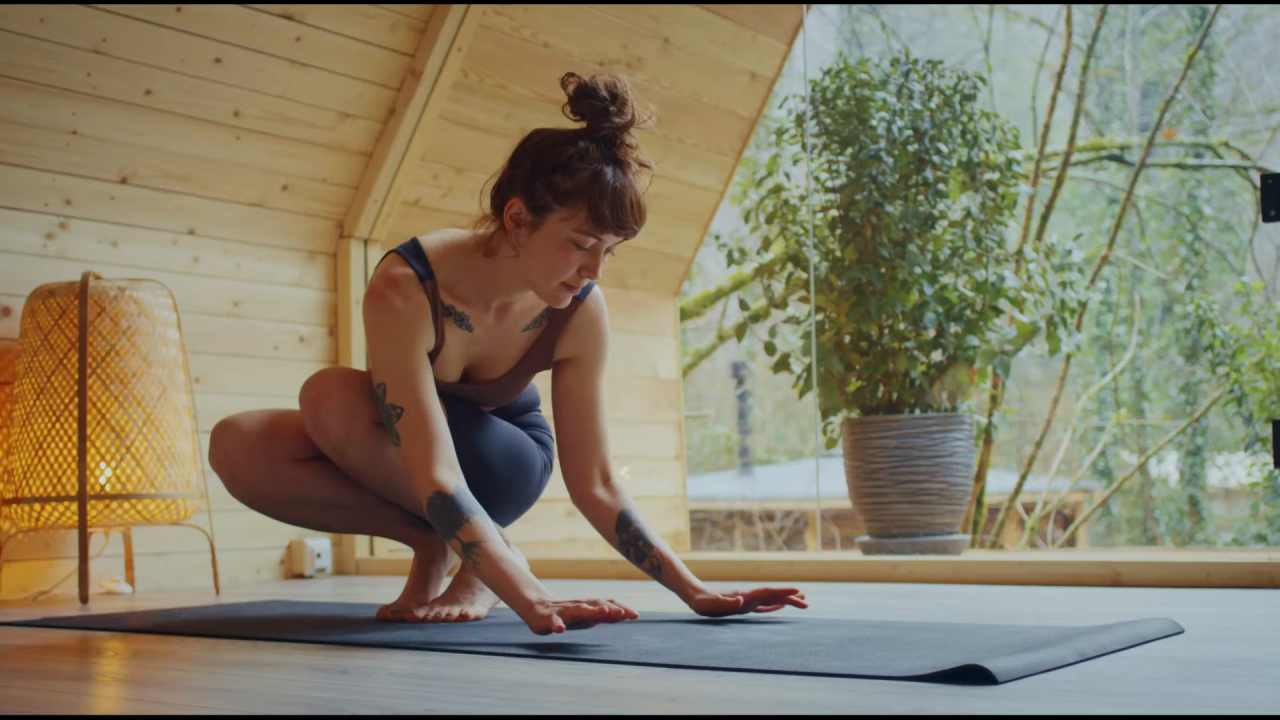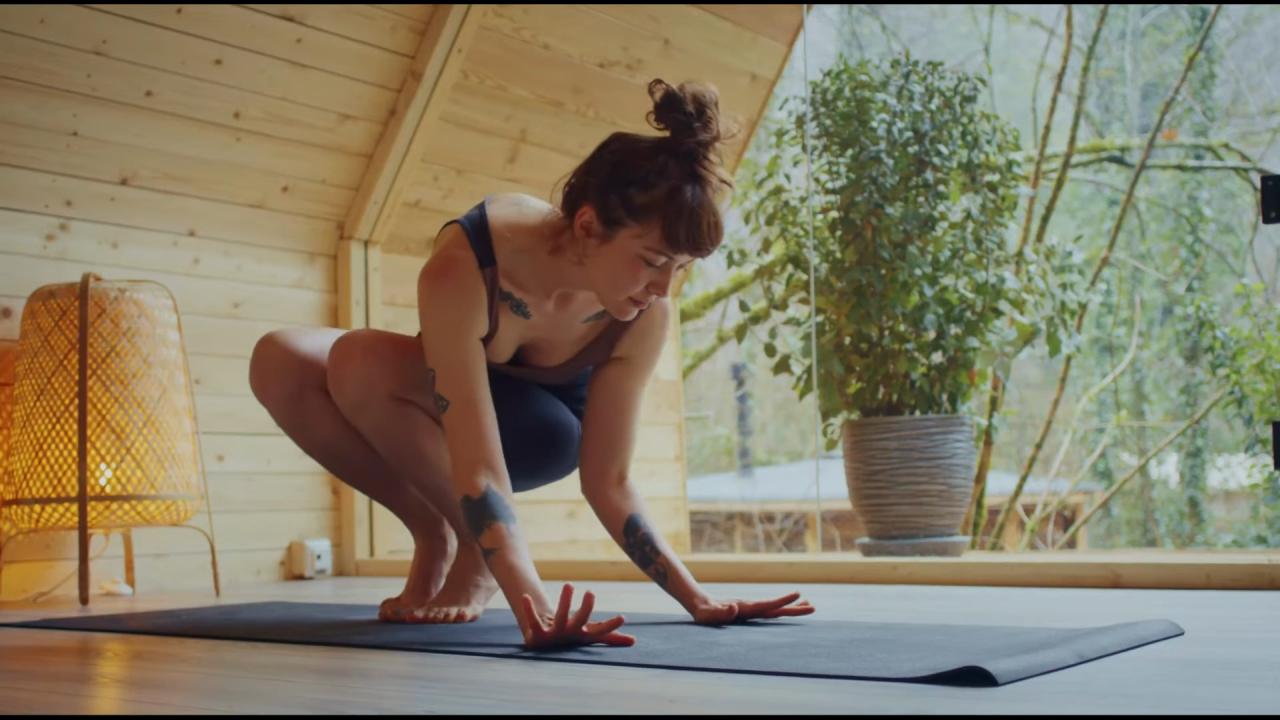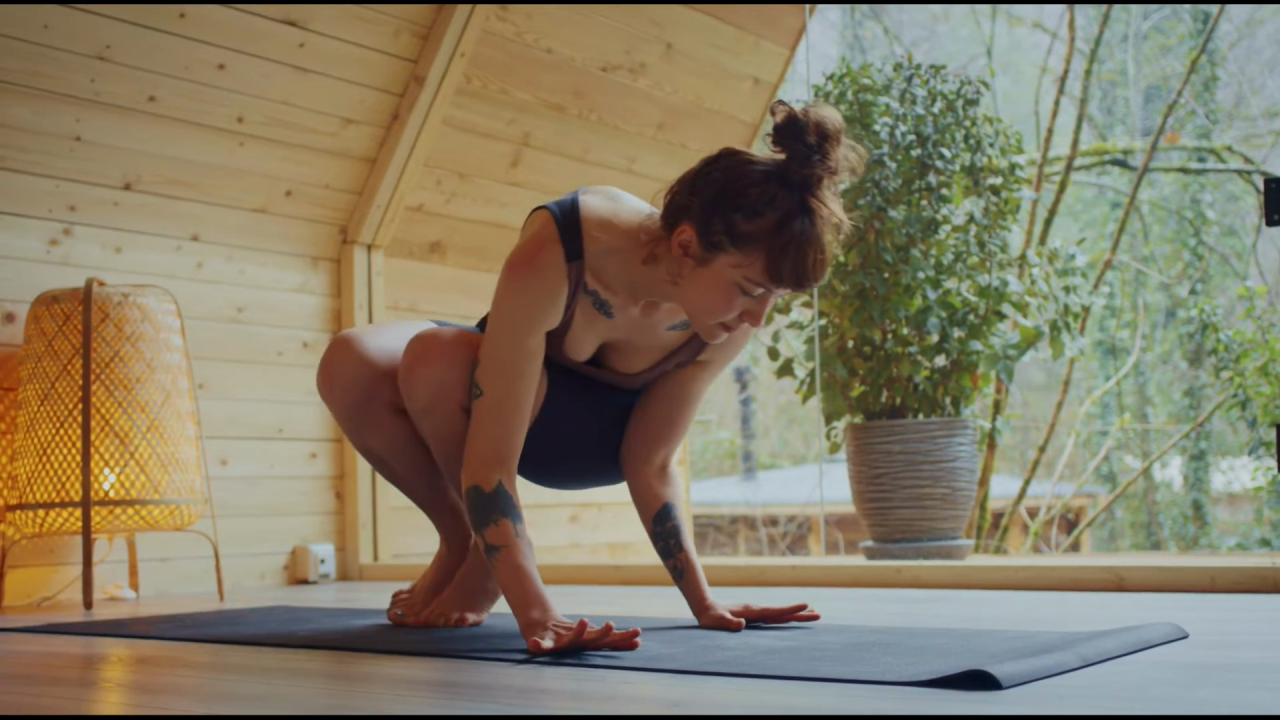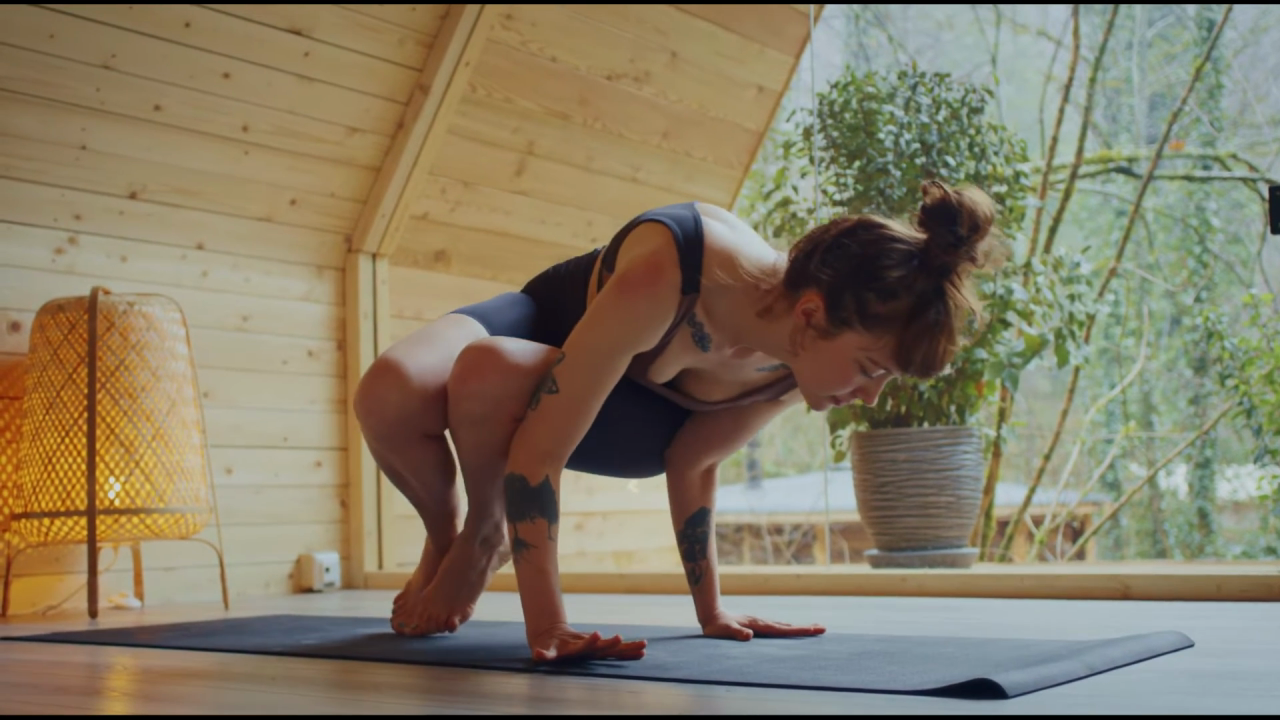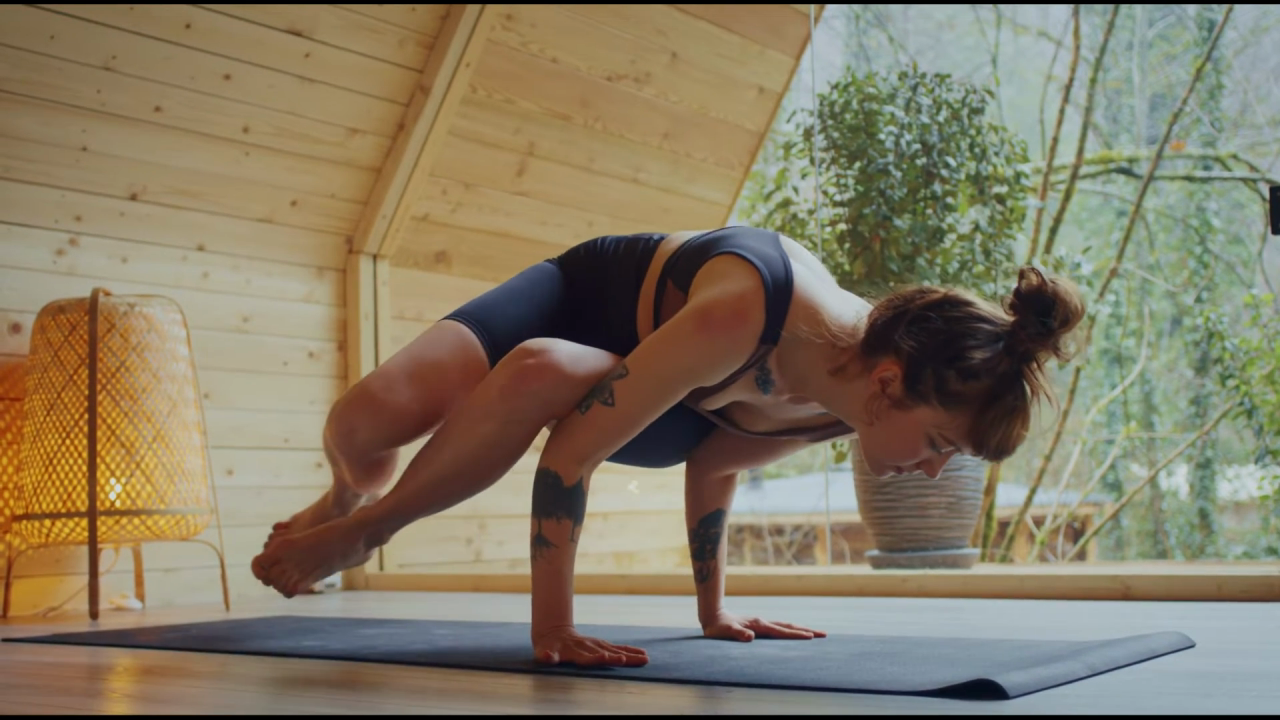
dt=1s
person 1, frame 1
left shoulder: (581, 314)
right shoulder: (402, 291)
left elbow: (594, 485)
right elbow: (435, 476)
left wrist: (692, 590)
right wrist: (530, 600)
left hip: (506, 462)
right hip: (401, 459)
left knee: (331, 401)
right knee: (239, 449)
left ankle: (484, 556)
right ankle: (434, 544)
person 1, frame 2
left shoulder: (645, 318)
right shoulder: (462, 268)
left elbow: (608, 483)
right elbow: (479, 470)
left wrist: (697, 599)
right wrist: (534, 608)
left hip: (547, 426)
right hip: (445, 407)
left knee: (360, 366)
right knee: (279, 363)
left ankle: (474, 553)
right ankle: (435, 537)
person 1, frame 3
left shoulder: (727, 323)
right shoulder: (551, 255)
left elbow: (649, 464)
right elbow: (490, 459)
left wrist: (703, 601)
right wrist: (537, 615)
left hip: (594, 432)
right hip: (498, 367)
right knee: (350, 365)
left ankle: (487, 558)
right ankle: (460, 540)
person 1, frame 4
left shoulder: (801, 358)
right shoulder: (664, 275)
left elbow: (692, 463)
right elbow: (538, 448)
left wrist: (710, 609)
right wrist: (546, 627)
left hip: (632, 411)
right hip: (542, 326)
right knee: (390, 392)
left ankle: (484, 545)
right ankle: (461, 541)
person 1, frame 5
left shoulder: (853, 398)
right shoulder: (742, 313)
left elbow: (713, 464)
right elbow: (571, 449)
left wrist: (713, 608)
right wrist: (551, 626)
left hip: (657, 396)
right hip: (585, 294)
right knee: (365, 420)
right ankle: (353, 509)
